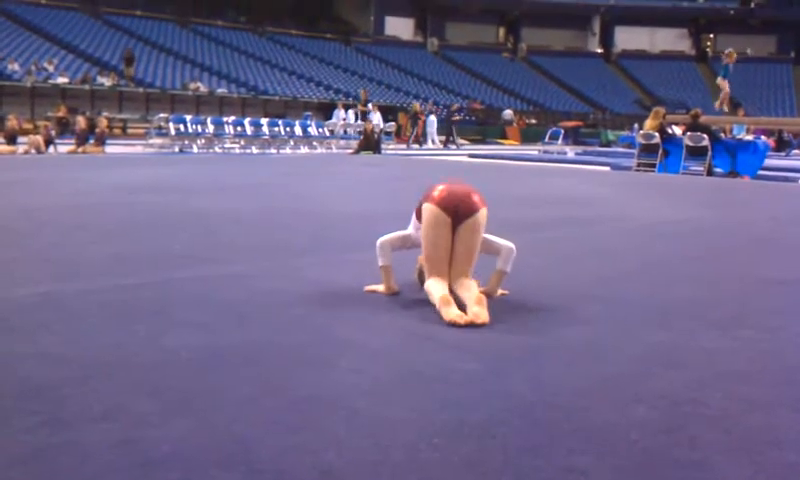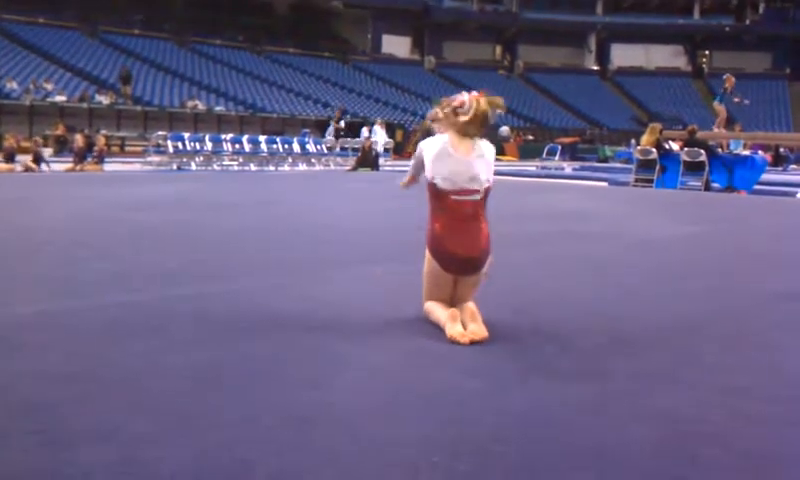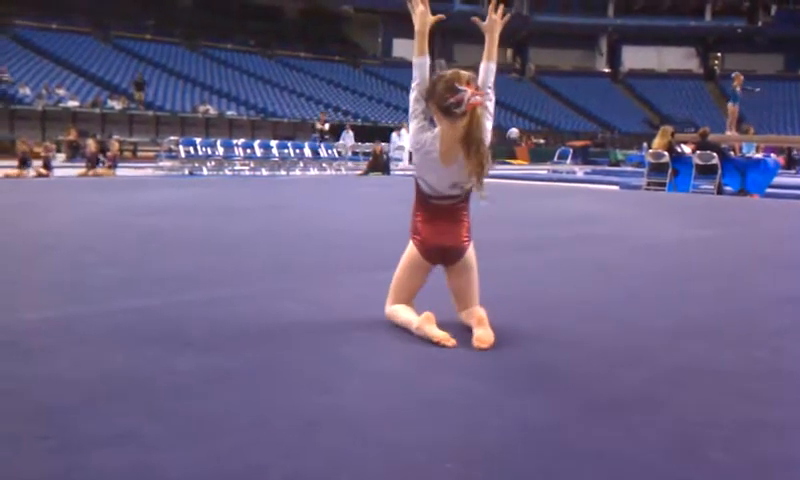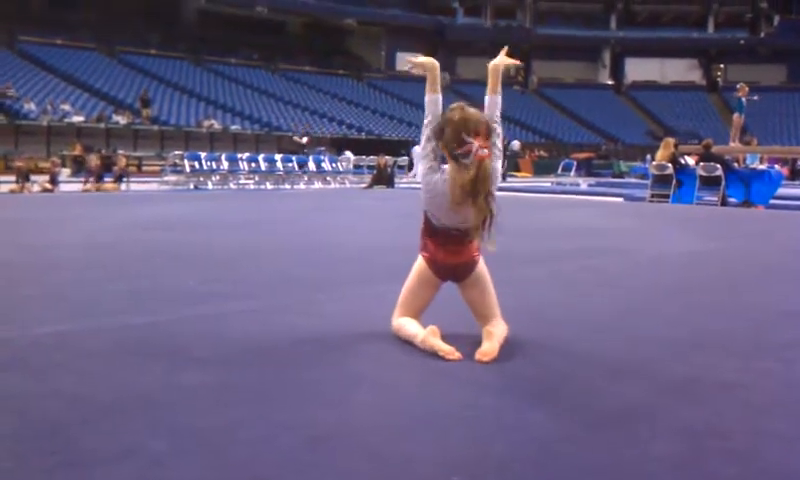
dt=0.7s
person 1, frame 1
left shoulder: (418, 234)
left elbow: (383, 244)
left wrist: (388, 286)
left hip: (439, 199)
right hip: (472, 201)
left knee: (436, 278)
right knee: (461, 277)
left ankle: (442, 299)
right ankle: (474, 298)
person 1, frame 2
left shoulder: (431, 146)
right shoulder: (488, 150)
left wrist: (410, 178)
left hip: (442, 242)
right hip: (478, 244)
left knee: (433, 302)
right knee: (463, 301)
left ankle: (447, 318)
right ankle: (469, 314)
person 1, frame 3
left shoulder: (422, 140)
right shoulder: (479, 139)
left elbow: (418, 86)
right elbow: (487, 90)
left wrist: (421, 31)
right wrist: (492, 37)
left hip: (424, 236)
right hip: (459, 237)
left knee: (395, 306)
right knee: (468, 307)
left ankle: (421, 323)
right ankle: (478, 319)
person 1, frame 4
left shoulder: (434, 180)
right shoulder: (489, 176)
left elbow: (431, 124)
right elbow: (494, 124)
left wrist: (433, 74)
right wrist: (495, 73)
left hip: (434, 256)
right hip: (469, 259)
left knee: (401, 320)
right knee: (496, 323)
left ankle: (424, 337)
right ankle: (492, 335)
